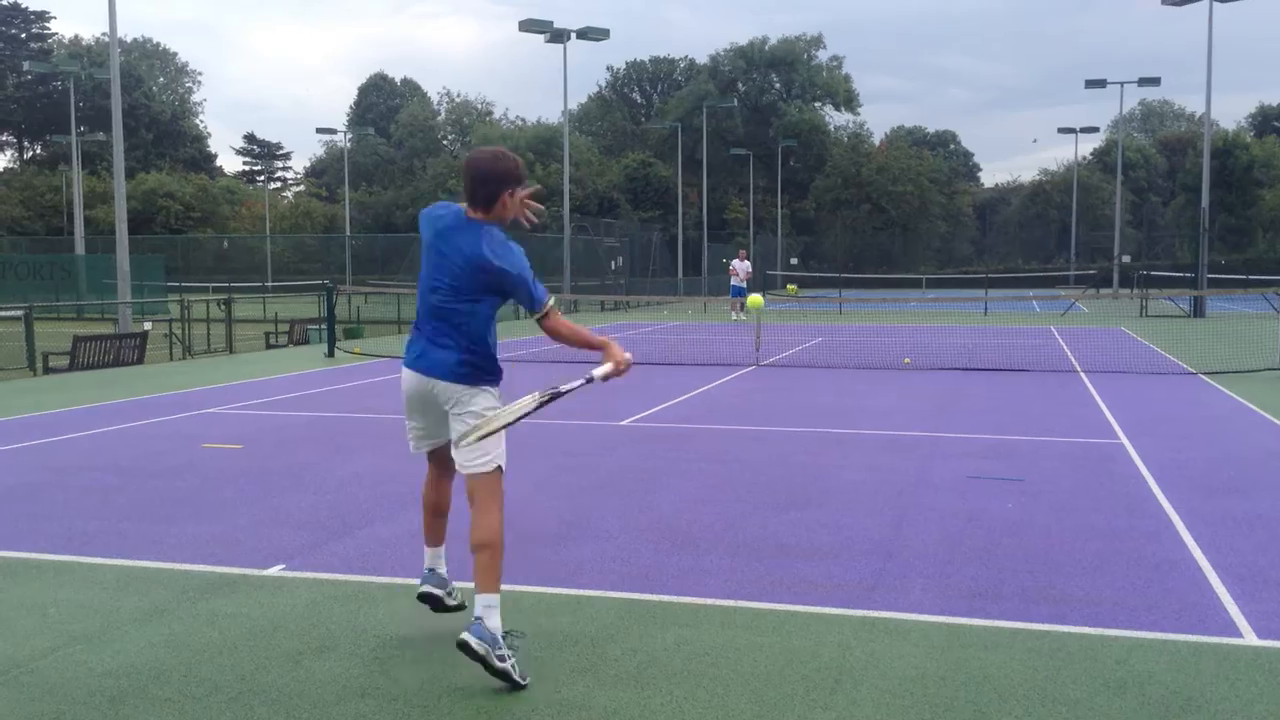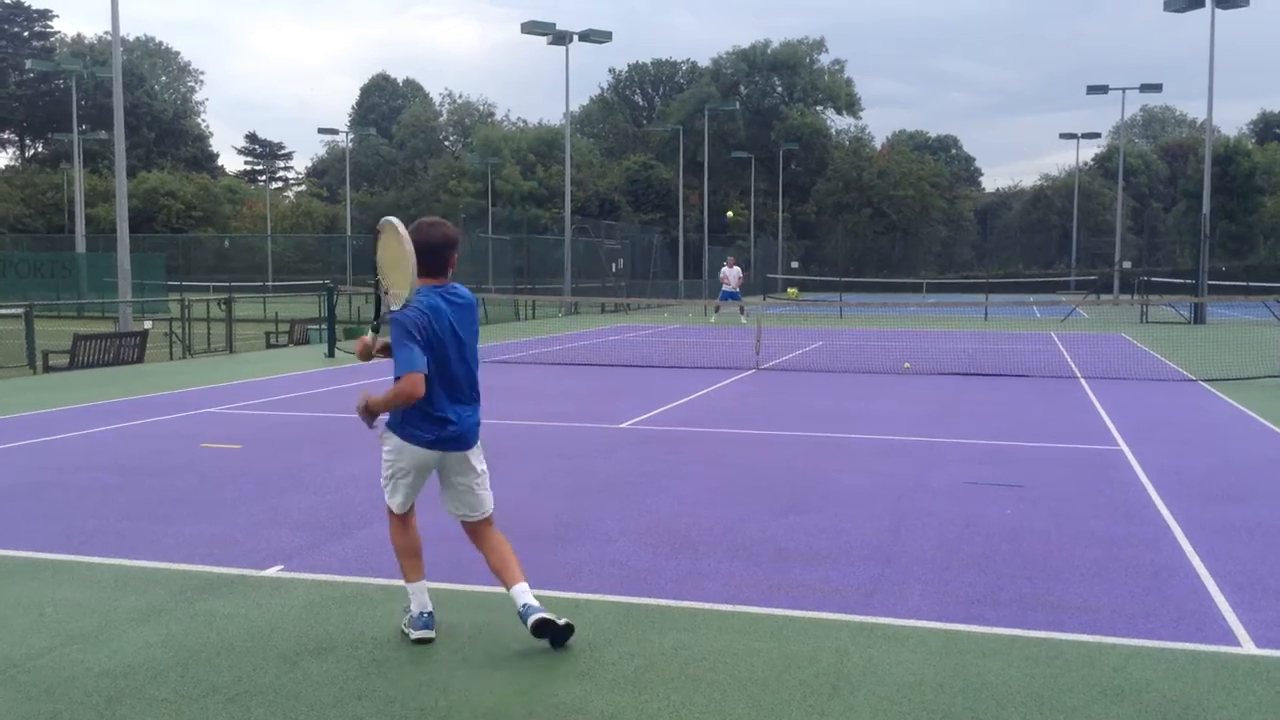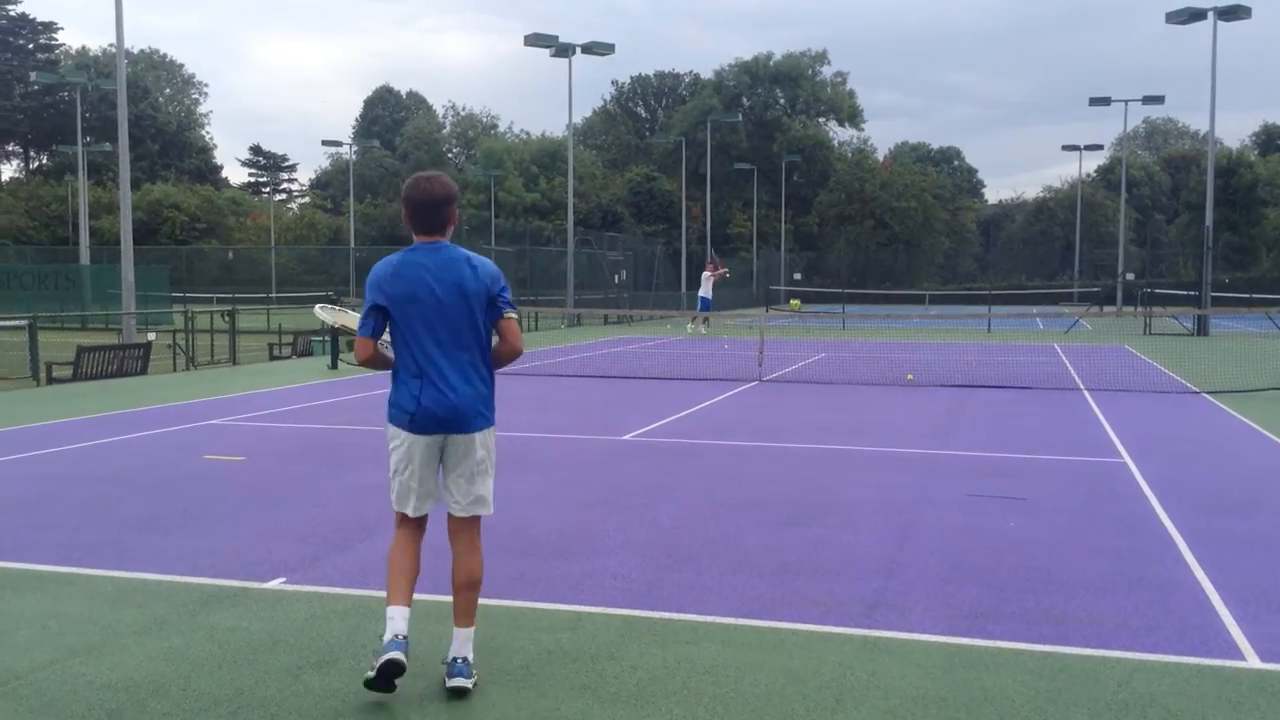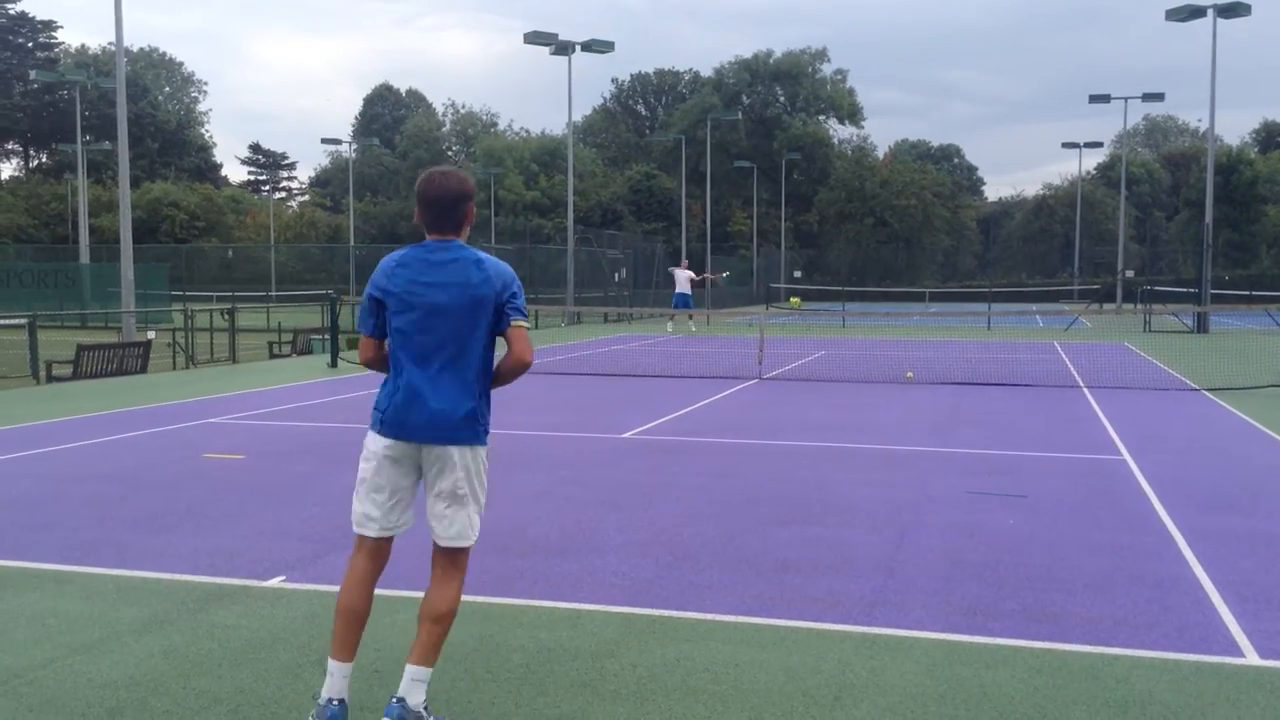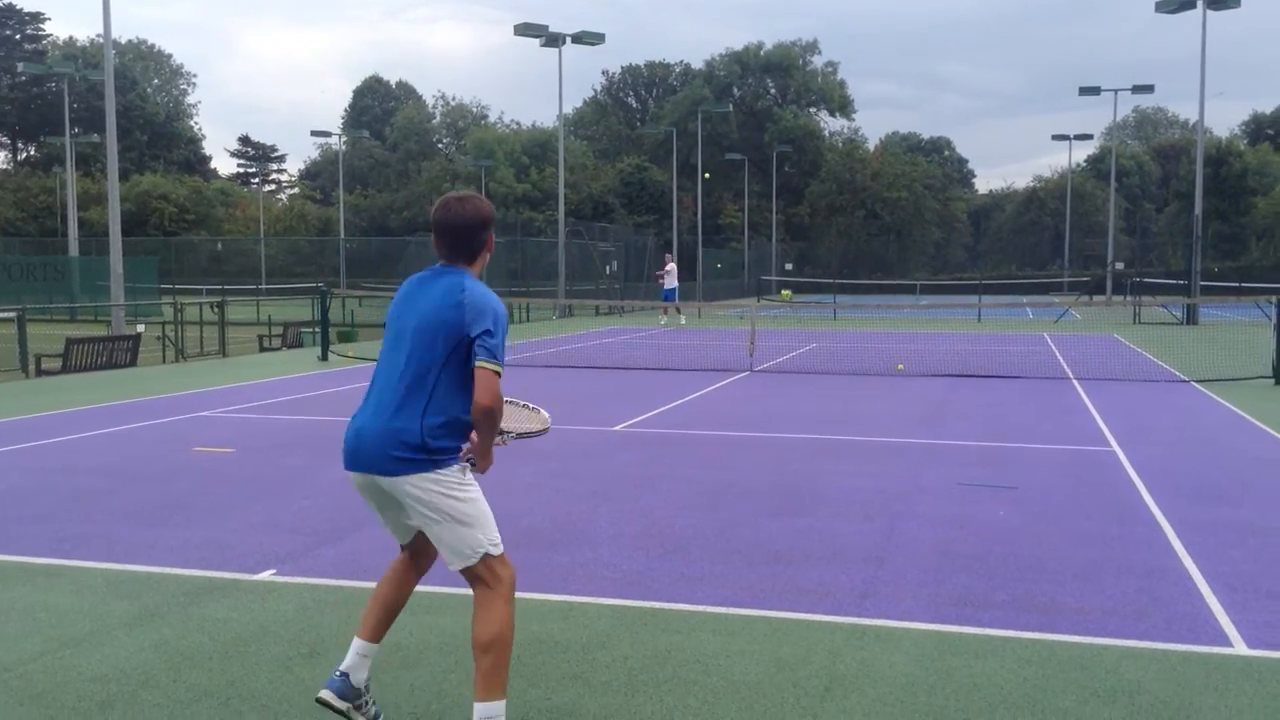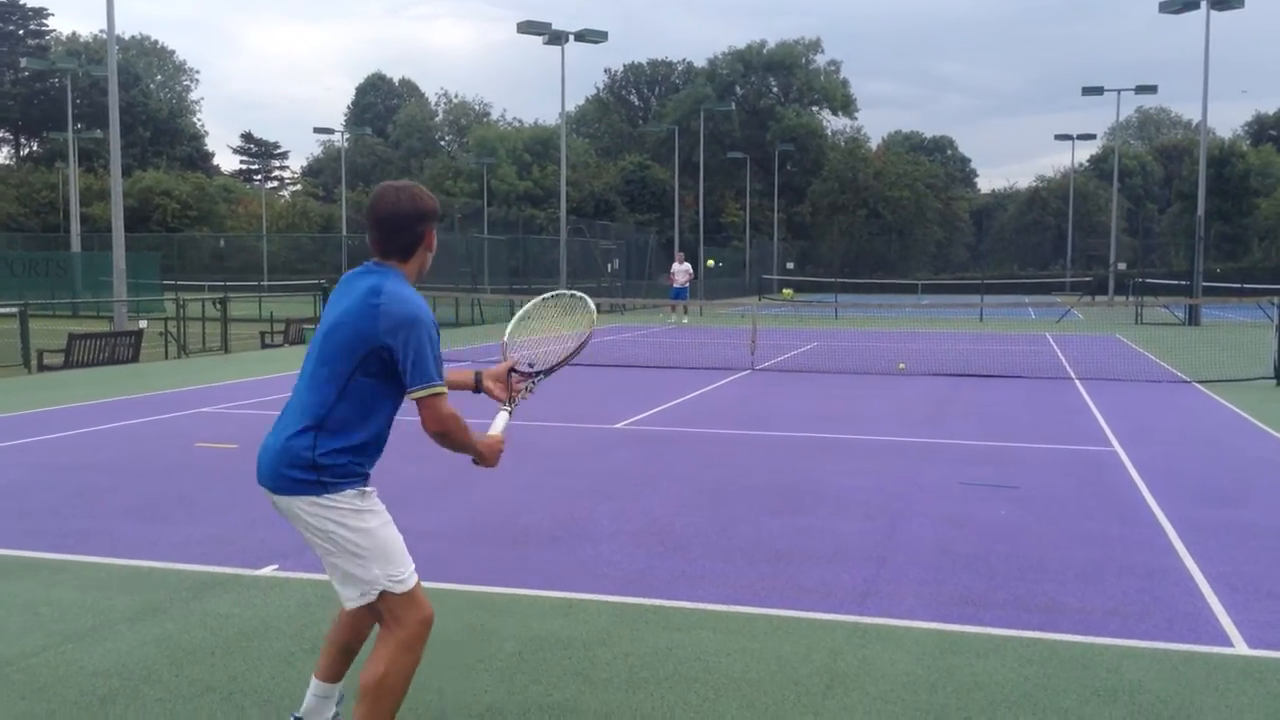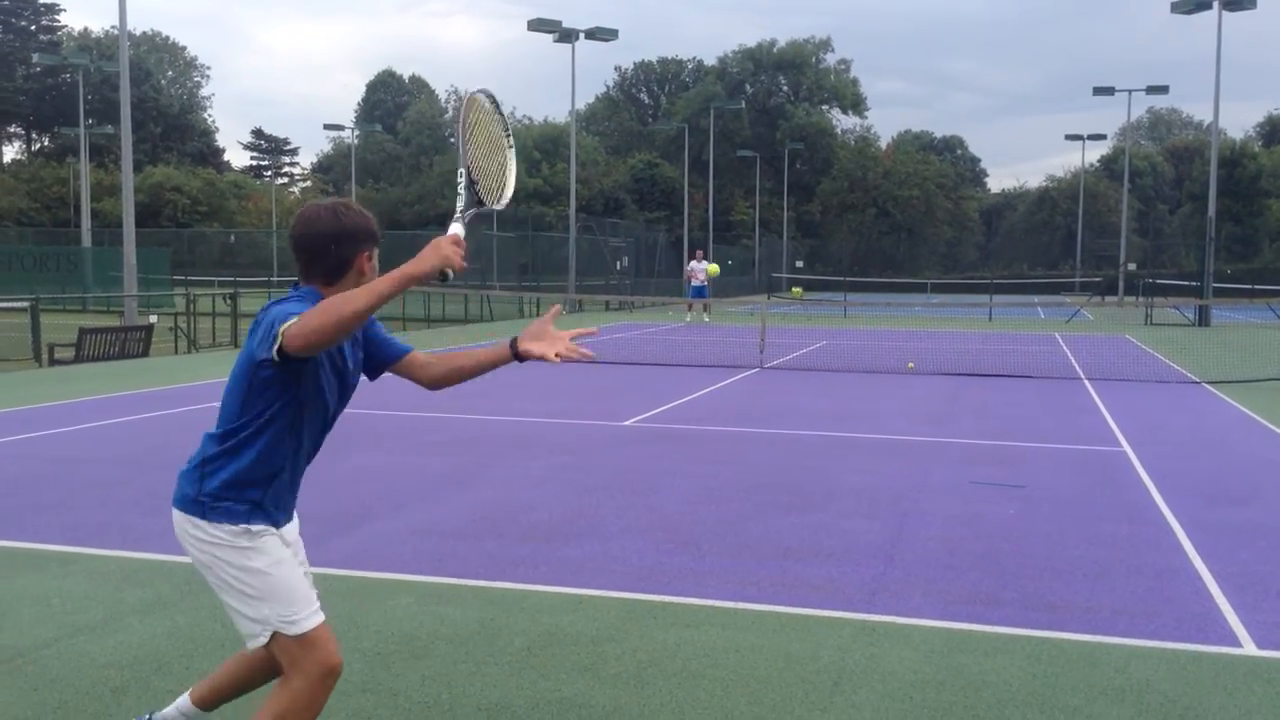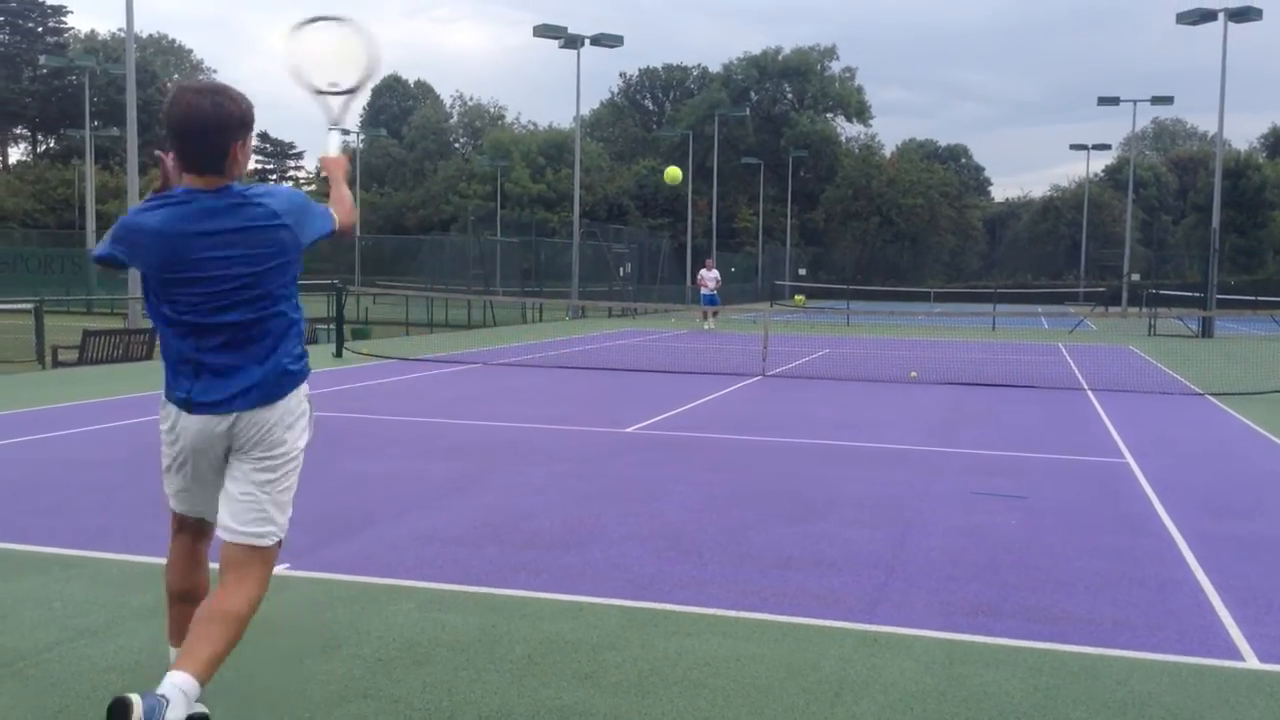
dt=0.5s
person 1, frame 1
left shoulder: (438, 218)
right shoulder: (503, 257)
right elbow: (553, 325)
left wrist: (502, 205)
right wrist: (607, 346)
left hip: (417, 371)
right hip: (466, 380)
left knee: (441, 467)
right knee: (486, 500)
left ankle: (434, 575)
right ankle: (486, 627)
person 1, frame 2
left shoulder: (408, 313)
right shoulder: (466, 300)
left elbow: (413, 390)
left wrist: (374, 404)
right wrist: (381, 346)
left hip: (413, 436)
right hip: (462, 435)
left knee: (399, 515)
right knee: (483, 529)
left ankle: (420, 611)
right ankle: (530, 608)
person 1, frame 3
left shoulder: (385, 274)
right shoulder: (484, 271)
left elbow: (365, 354)
right elbow: (513, 346)
left hip: (412, 418)
right hip: (471, 416)
left knee: (408, 529)
right knee: (466, 533)
left ankle: (395, 639)
right ankle: (460, 657)
person 1, frame 4
left shoulder: (390, 270)
right shoulder: (497, 275)
left elbow: (369, 355)
right elbow: (522, 358)
left hip: (394, 426)
right hip: (459, 432)
left knee: (367, 558)
right knee: (450, 564)
person 1, frame 5
left shoulder: (408, 291)
right shoulder: (483, 304)
right elbow: (486, 400)
left wrist: (453, 425)
right wrist: (484, 446)
left hip: (364, 449)
right hip: (422, 458)
left knee: (419, 551)
right knee: (495, 582)
person 1, frame 6
left shoulder: (358, 287)
right shoulder: (405, 308)
right elbow: (437, 423)
left wrist: (475, 380)
right wrist: (481, 448)
left hip: (302, 468)
right hip: (323, 479)
left knee: (368, 603)
right knee: (410, 617)
person 1, frame 7
left shoulder: (352, 326)
right shoulder: (286, 318)
left elbow: (429, 371)
right elbow: (305, 339)
left wrist: (518, 348)
right wrist: (409, 272)
left hip: (266, 509)
right hip: (224, 516)
left knee: (293, 648)
right knee: (318, 662)
person 1, frame 8
left shoulder: (146, 227)
right shoulder: (282, 209)
left elbow: (110, 254)
right elbow: (342, 218)
right wrist: (338, 174)
left hip: (195, 409)
right hip: (275, 406)
left knee: (190, 535)
right knee: (247, 570)
